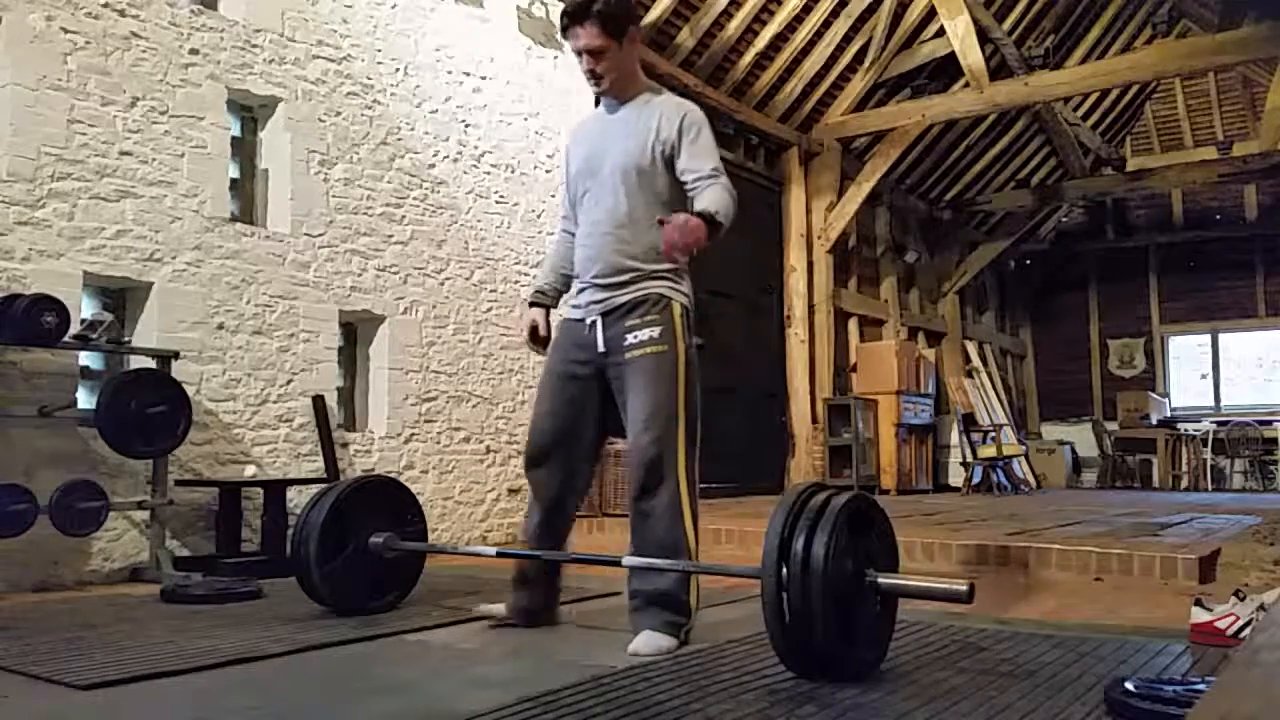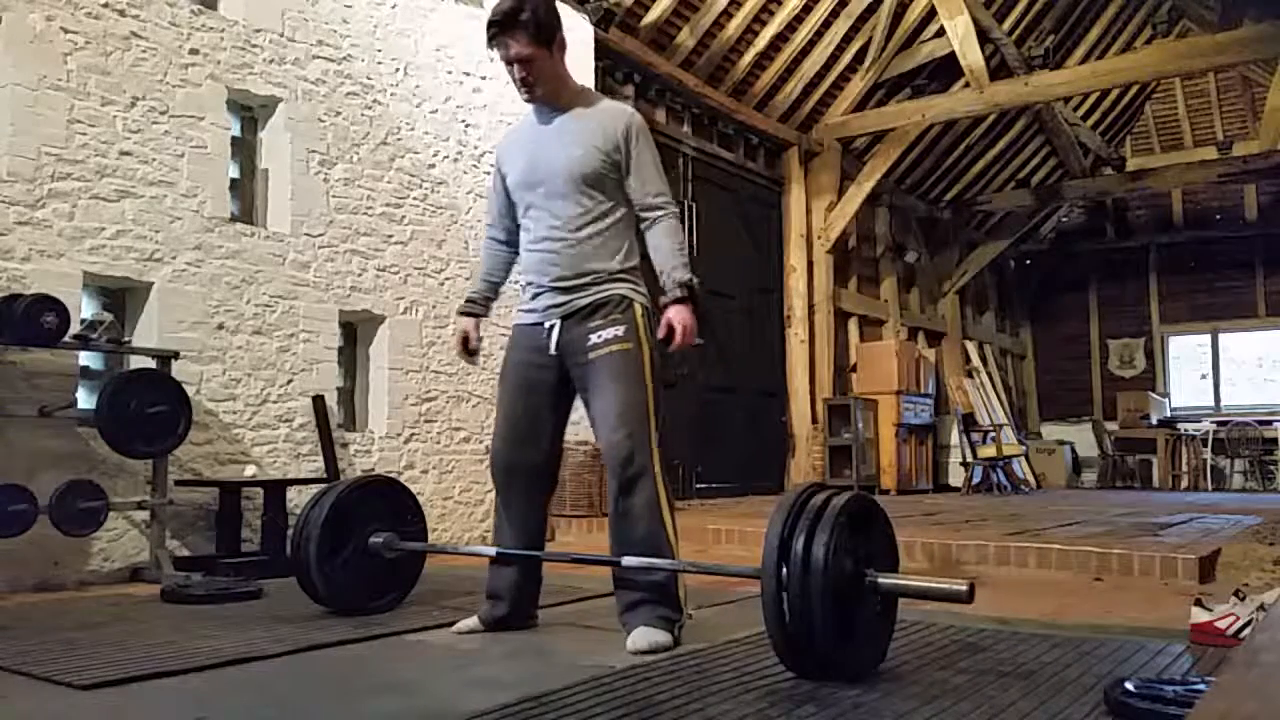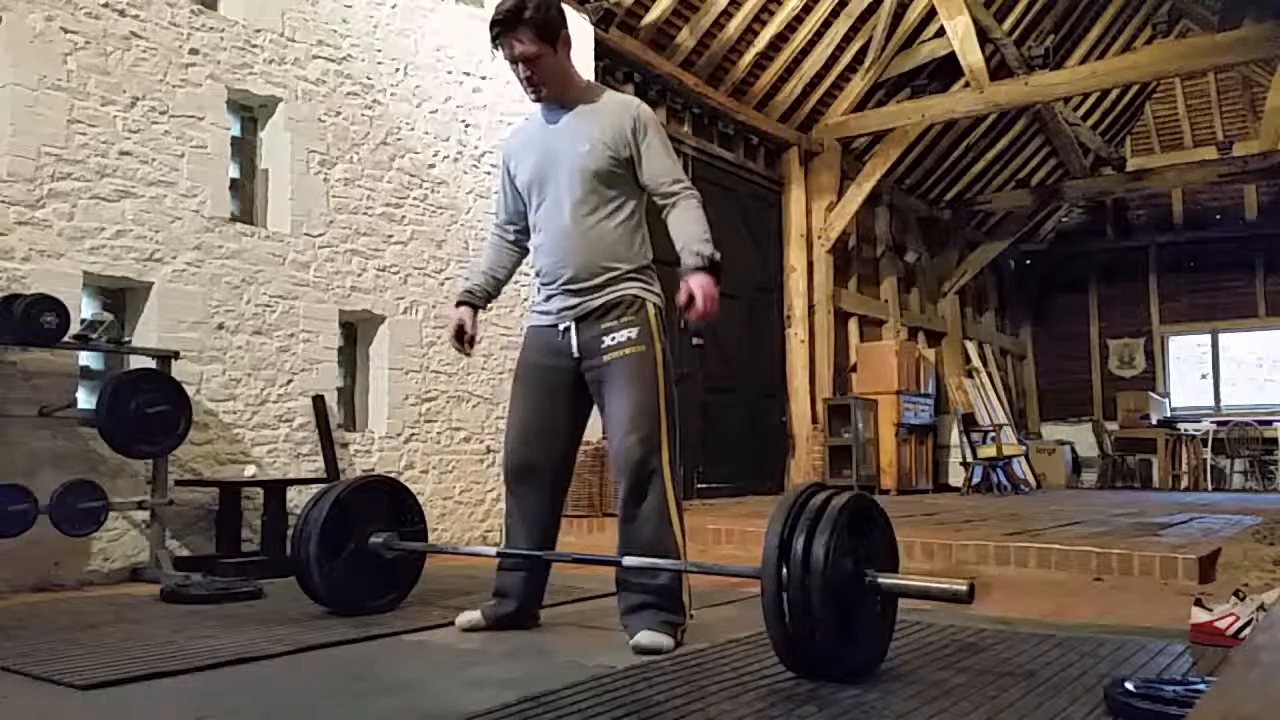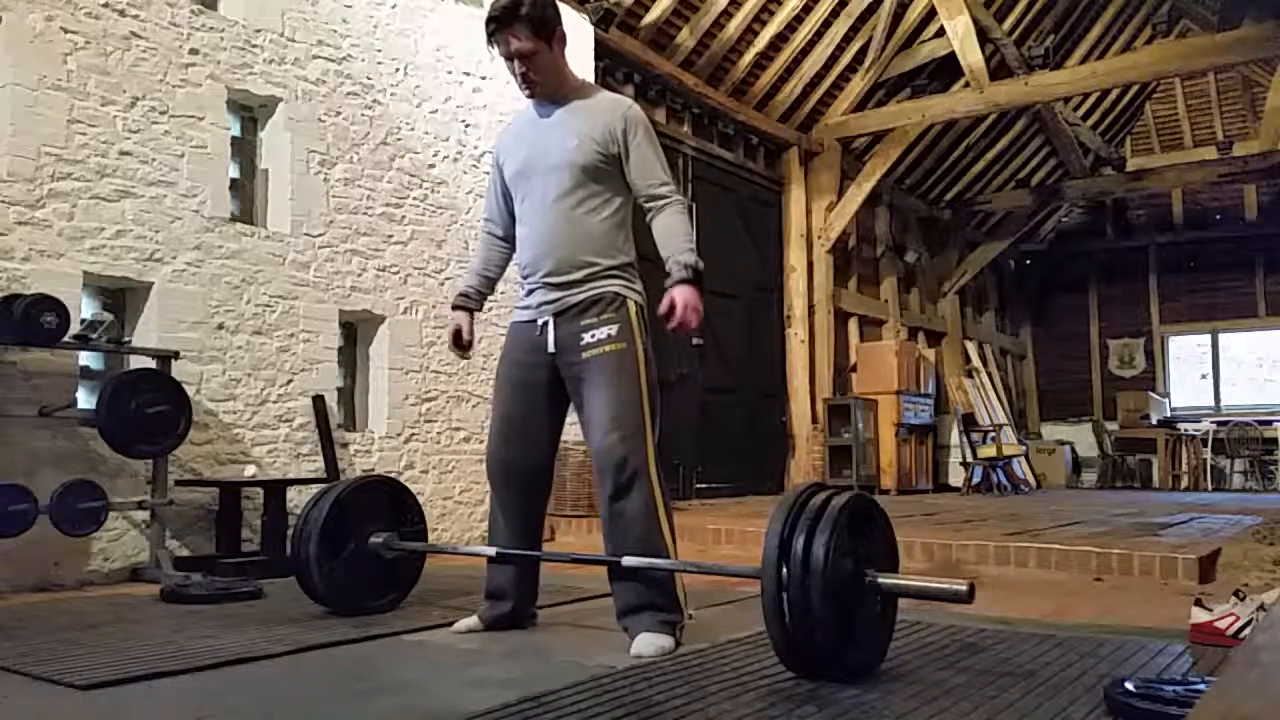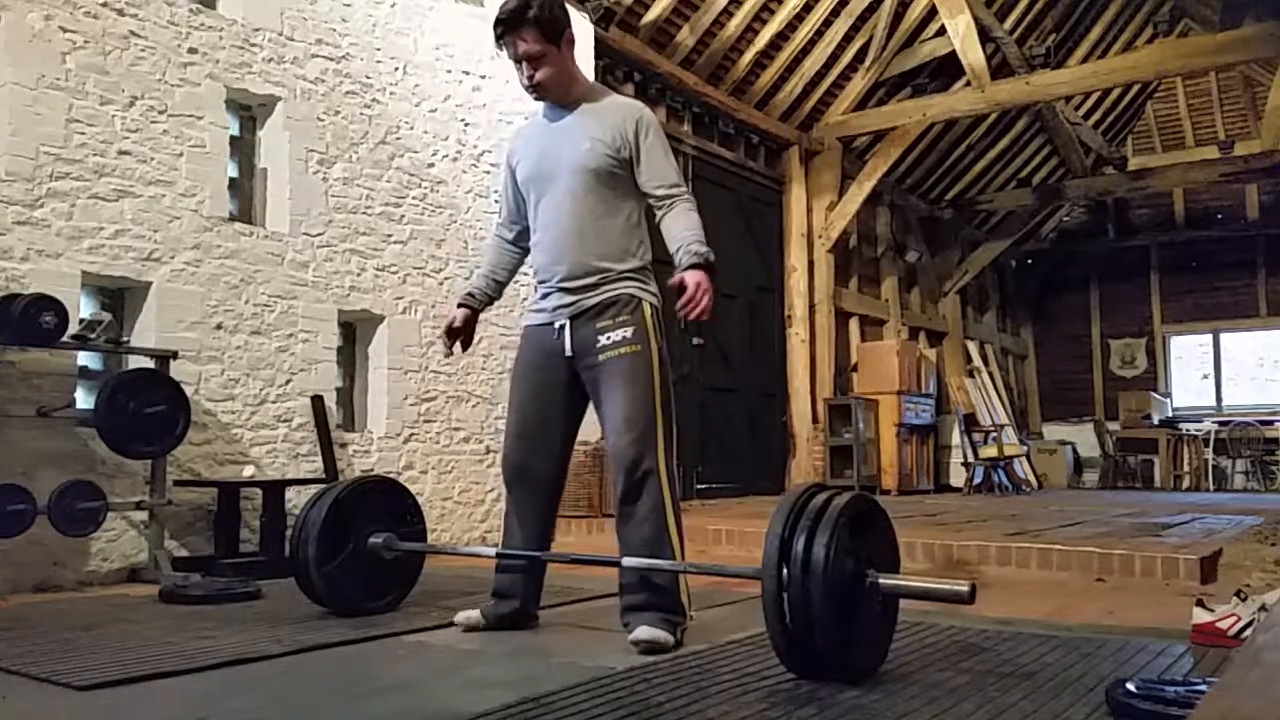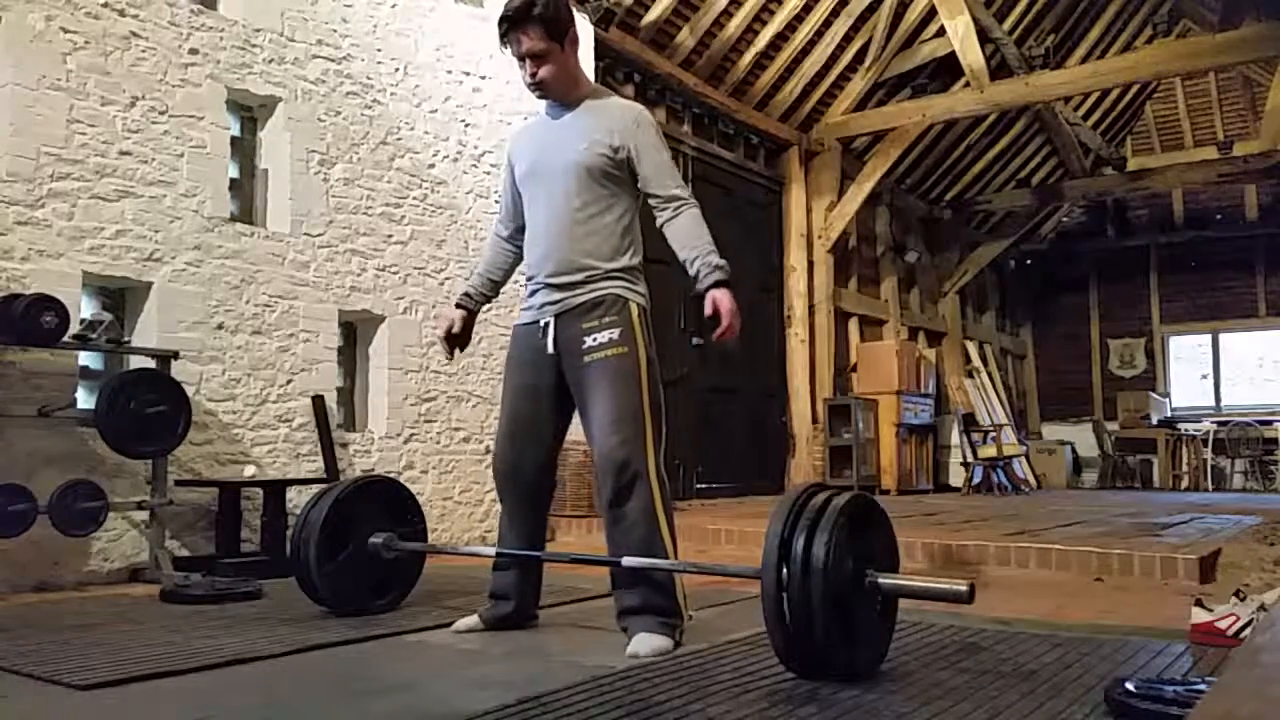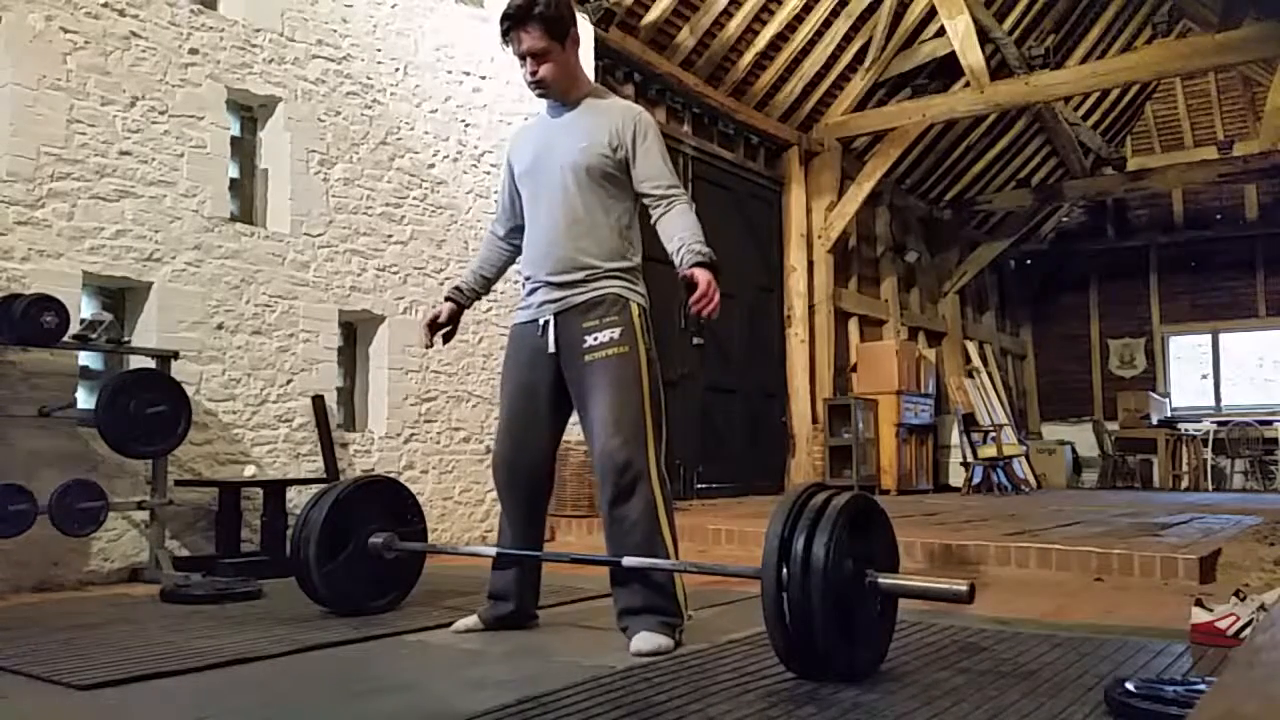
dt=0.4s
person 1, frame 1
left shoulder: (676, 117)
right shoulder: (582, 134)
left elbow: (715, 187)
left wrist: (700, 220)
right wrist: (542, 297)
left hip: (648, 309)
right hip: (581, 317)
left knee: (653, 458)
right knee: (550, 452)
left ankle: (662, 612)
right ankle: (534, 593)
person 1, frame 2
left shoulder: (617, 122)
right shoulder: (511, 144)
left elbow: (658, 212)
right elbow: (500, 237)
left wrist: (679, 293)
right wrist: (473, 306)
left hip: (608, 311)
right hip: (534, 323)
left knee: (627, 454)
right knee: (516, 463)
left ankle: (652, 609)
right ankle: (509, 601)
person 1, frame 3
left shoulder: (627, 116)
right shoulder: (517, 144)
left elbow: (677, 196)
right elbow: (509, 234)
left wrist: (700, 264)
right wrist: (471, 298)
left hip: (623, 312)
right hip: (549, 324)
left knee: (639, 458)
right knee: (529, 464)
left ankle: (654, 612)
right ankle: (515, 598)
person 1, frame 4
left shoulder: (616, 115)
right shoulder: (510, 137)
left elbow: (663, 199)
right elbow: (497, 231)
left wrist: (684, 274)
right wrist: (467, 301)
left hip: (603, 309)
right hip: (531, 319)
left knee: (622, 457)
right knee: (511, 463)
left ankle: (652, 613)
right ankle: (509, 599)
person 1, frame 5
left shoulder: (628, 118)
right shoulder: (523, 142)
left elbow: (672, 201)
right elbow: (510, 235)
left wrist: (694, 262)
right wrist: (471, 301)
left hip: (619, 311)
right hip: (546, 321)
left knee: (636, 457)
right knee: (526, 464)
left ankle: (654, 610)
right ankle: (513, 598)
person 1, frame 6
left shoulder: (626, 120)
right shoulder: (523, 139)
left elbow: (674, 205)
left wrist: (714, 279)
right wrist: (468, 301)
left hip: (607, 309)
right hip: (535, 319)
left knee: (624, 459)
right knee: (517, 464)
left ankle: (652, 613)
right ankle: (512, 600)
person 1, frame 7
left shoulder: (625, 120)
right shoulder: (525, 139)
left elbow: (667, 202)
right elbow: (505, 232)
left wrist: (697, 261)
right wrist: (459, 296)
left hip: (605, 309)
right hip: (533, 318)
left knee: (623, 458)
right knee: (517, 464)
left ankle: (652, 613)
right ankle: (511, 599)
